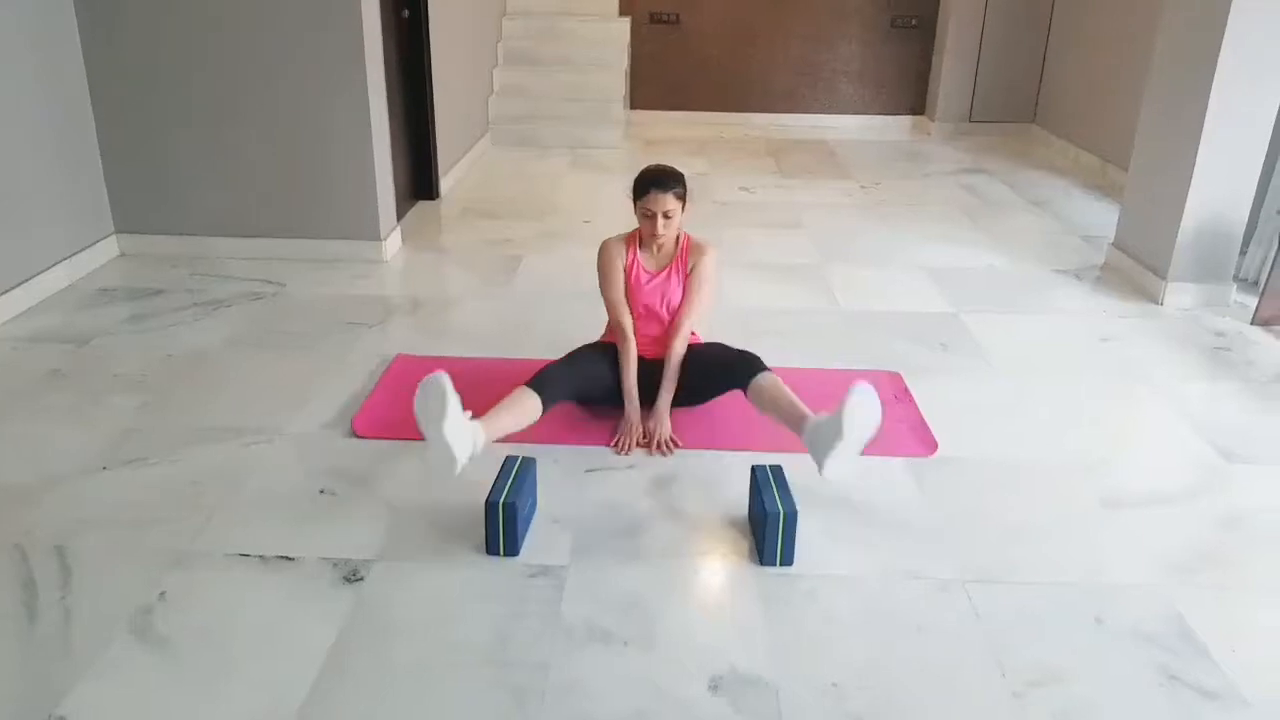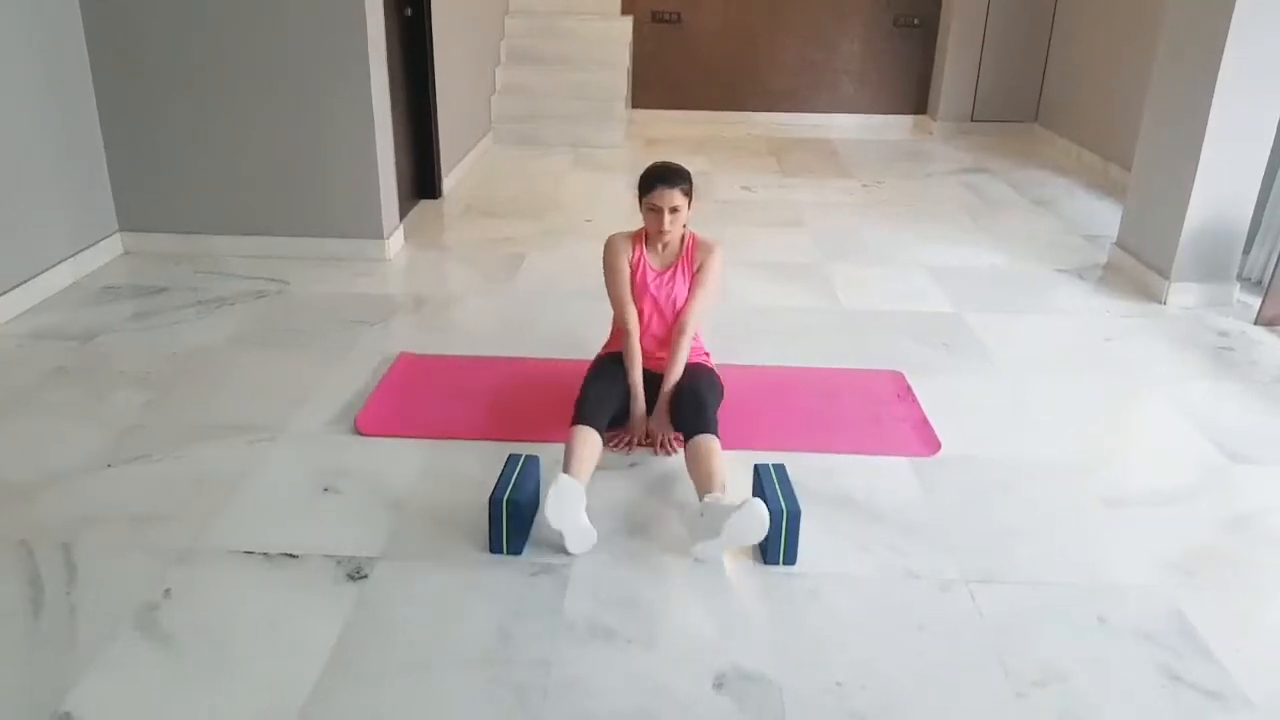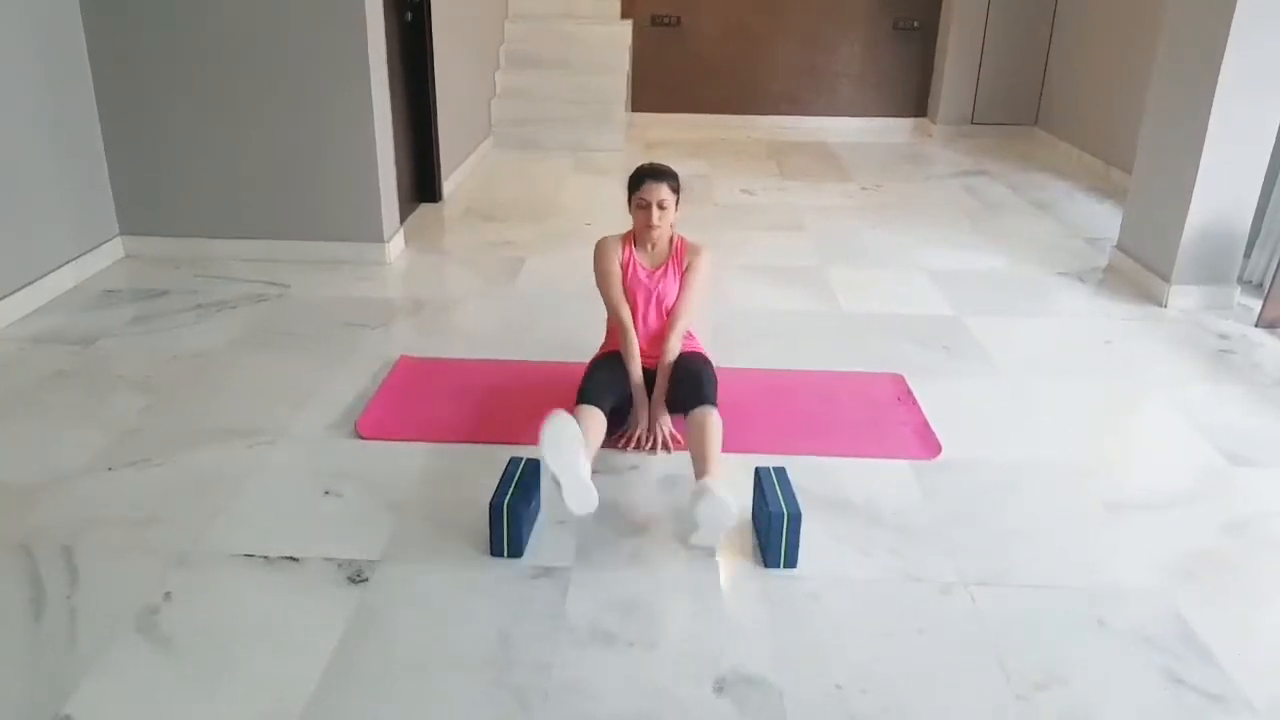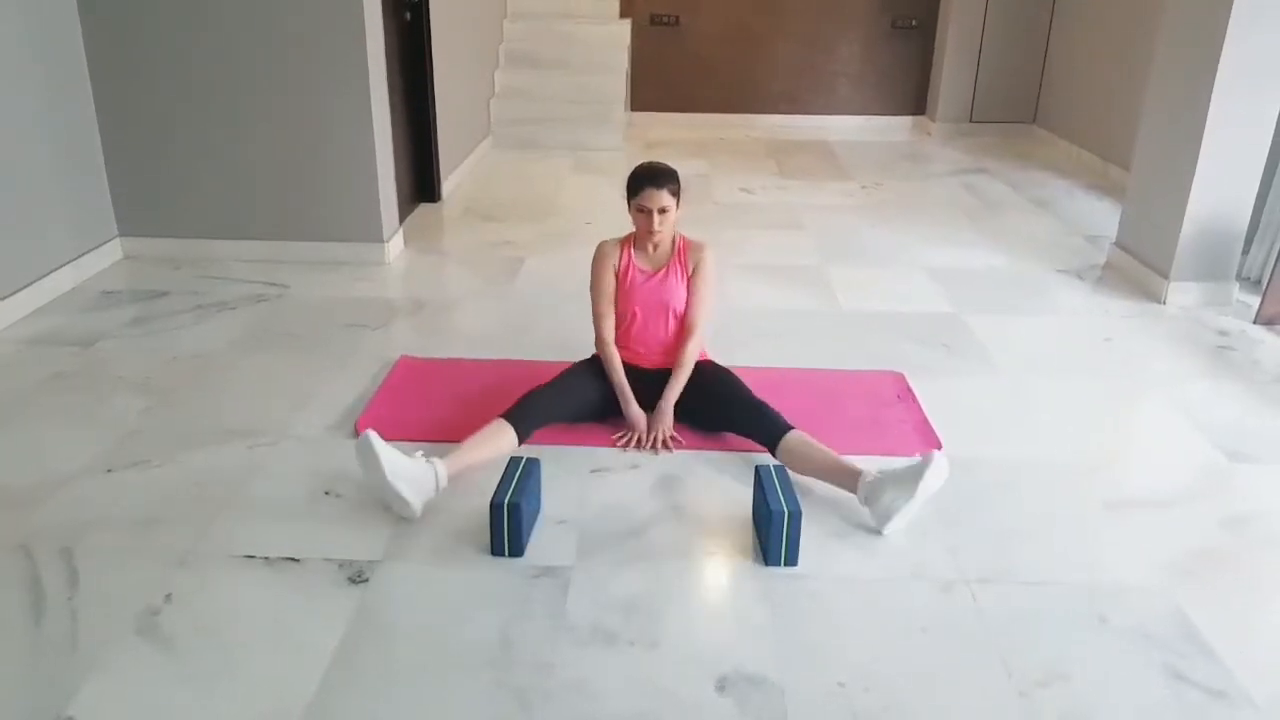
dt=0.5s
person 1, frame 1
left shoulder: (701, 256)
right shoulder: (614, 251)
left elbow: (680, 332)
right elbow: (623, 330)
left wrist: (662, 411)
right wrist: (632, 411)
left hip: (678, 367)
right hip: (621, 365)
left knee: (743, 364)
right knee: (558, 375)
left ankle: (821, 434)
right ankle: (464, 435)
person 1, frame 2
left shoulder: (707, 254)
right shoulder: (620, 247)
left elbow: (686, 328)
right elbow: (629, 325)
left wrist: (664, 407)
right wrist: (637, 407)
left hip: (685, 363)
right hip: (629, 361)
left knee: (698, 405)
right knee: (593, 399)
left ankle: (714, 511)
right ankle: (572, 502)
person 1, frame 3
left shoulder: (694, 256)
right shoulder: (609, 250)
left elbow: (675, 329)
right elbow: (625, 322)
left wrist: (659, 406)
right wrist: (641, 400)
left hip: (677, 361)
right hip: (623, 361)
left knee: (700, 381)
right knee: (596, 385)
left ankle: (708, 493)
right ankle: (575, 467)
person 1, frame 4
left shoulder: (698, 256)
right shoulder: (609, 255)
left elbow: (692, 336)
right elbow: (605, 335)
left wrist: (666, 407)
right wrist: (630, 406)
left hip: (681, 374)
right hip: (622, 371)
left knee: (757, 416)
right knee: (537, 404)
left ankle: (870, 488)
right ankle: (431, 475)
